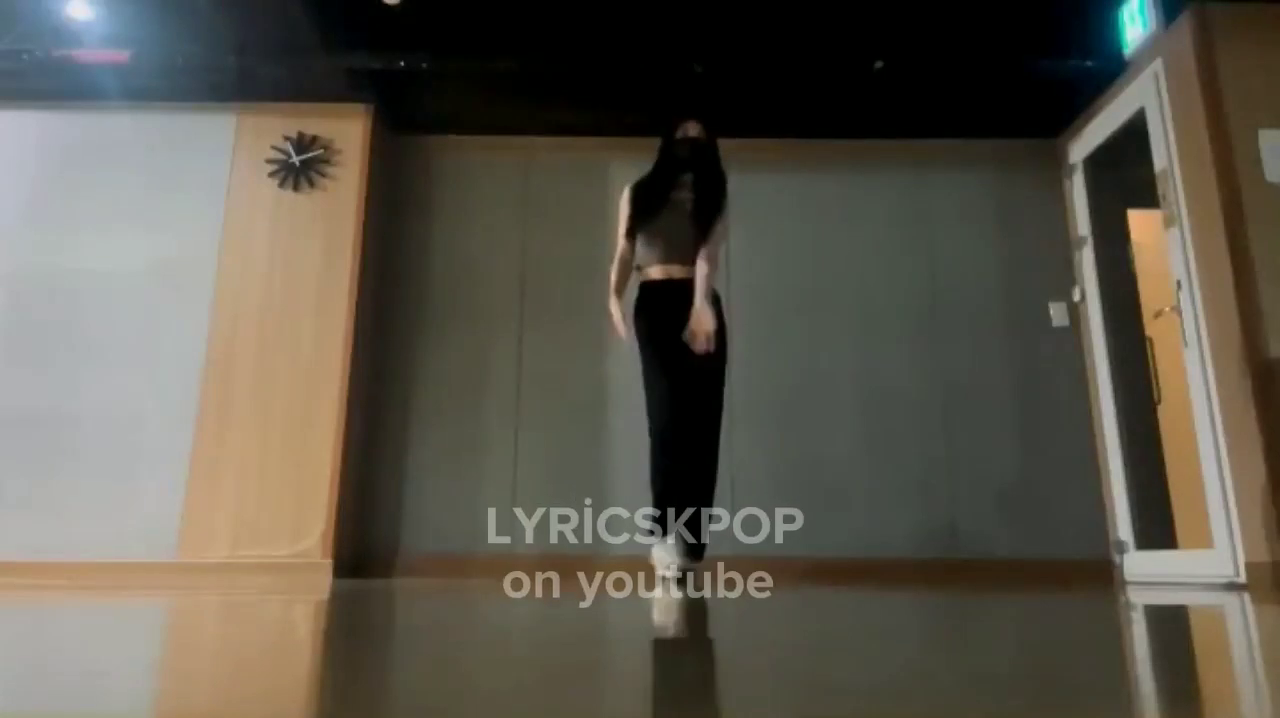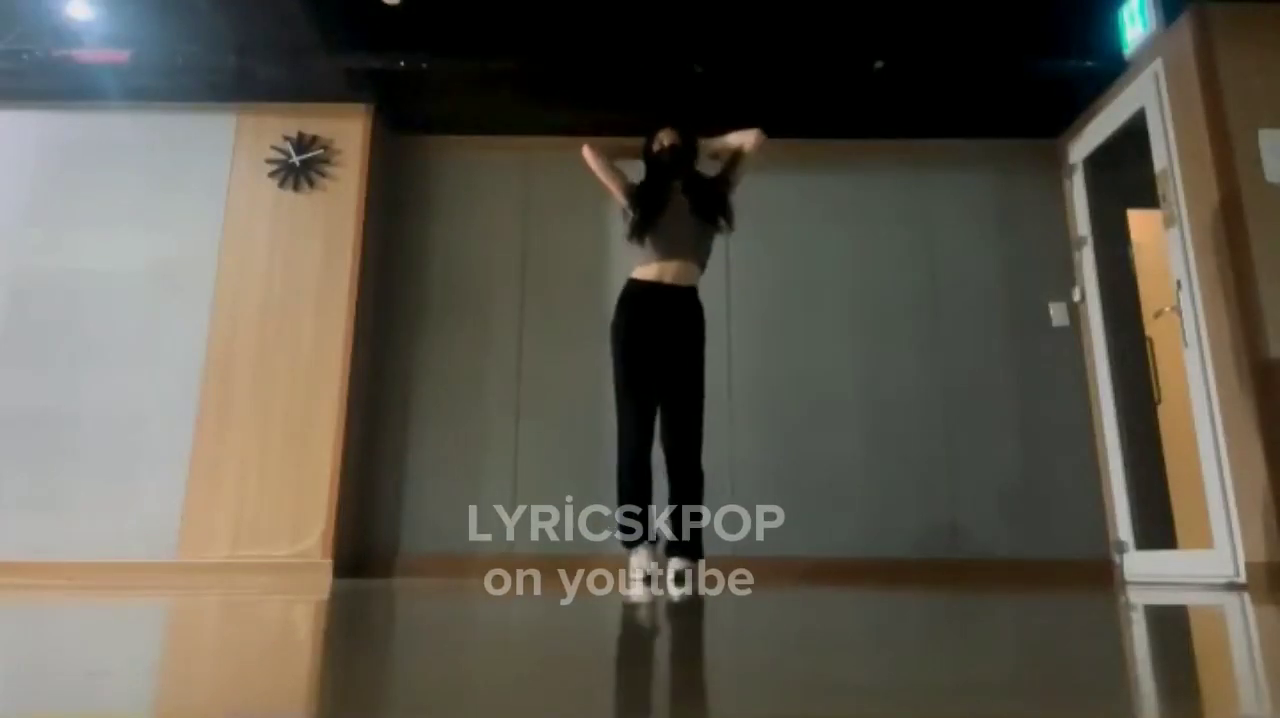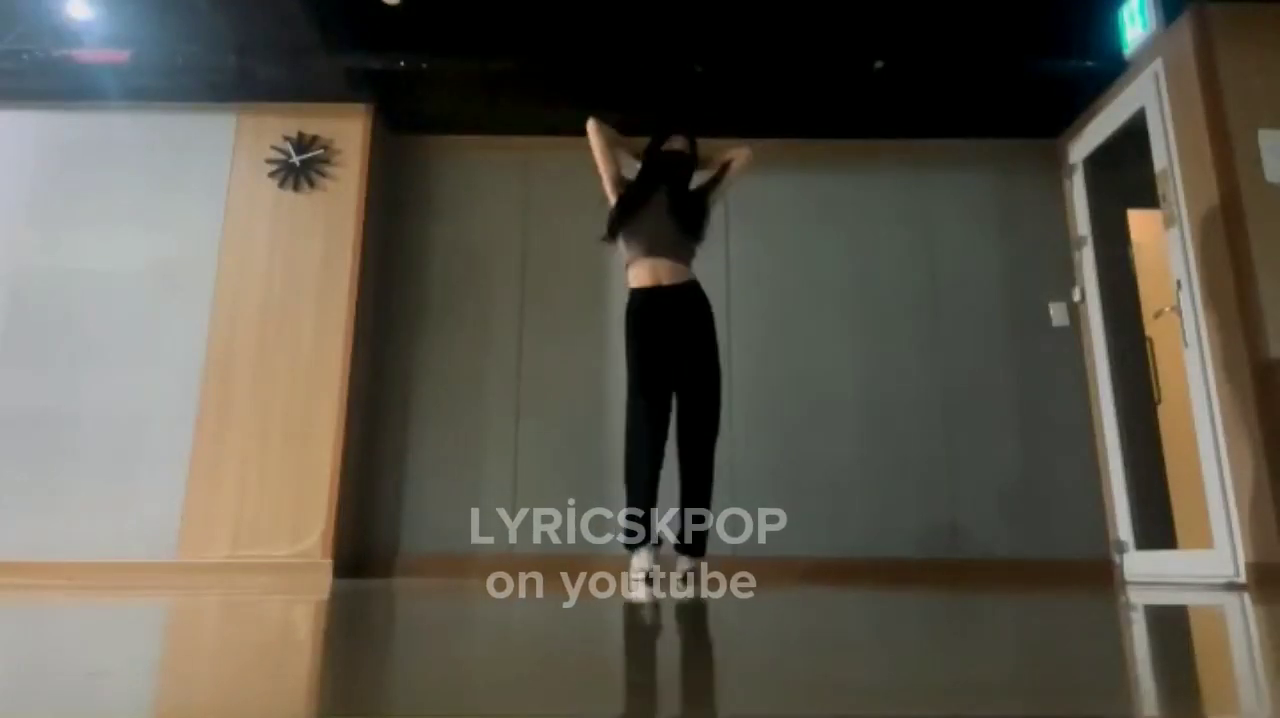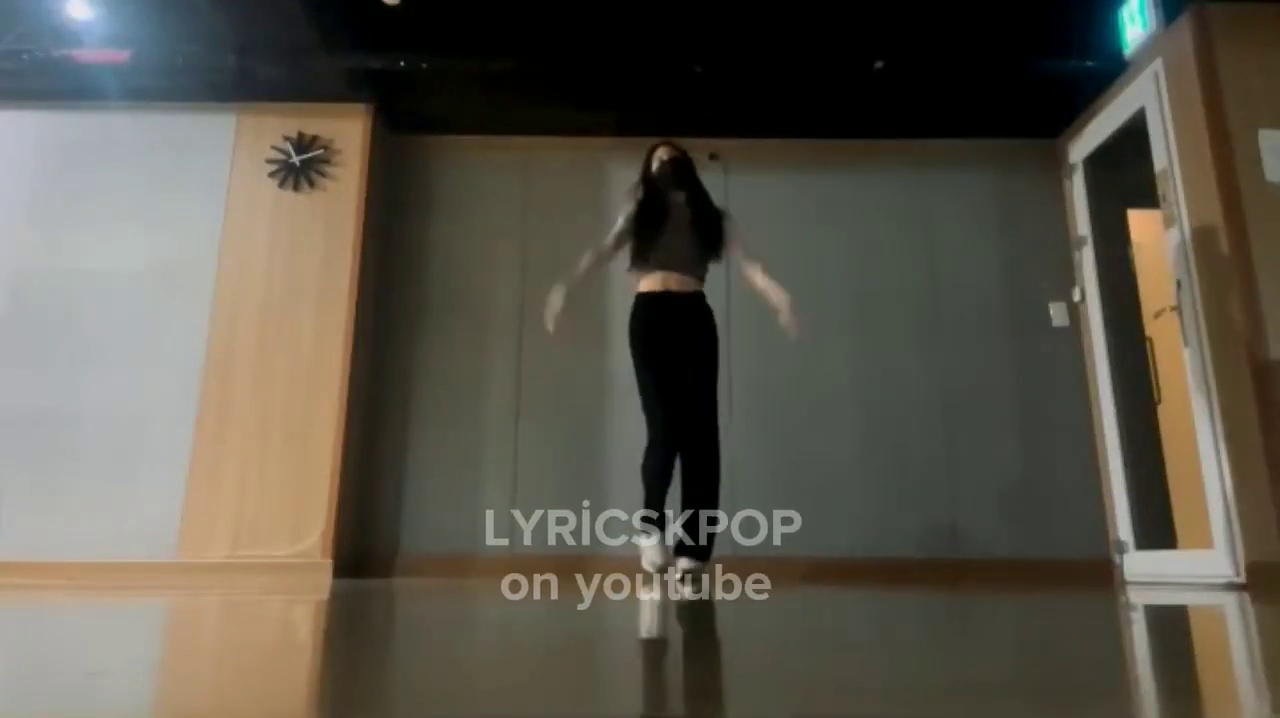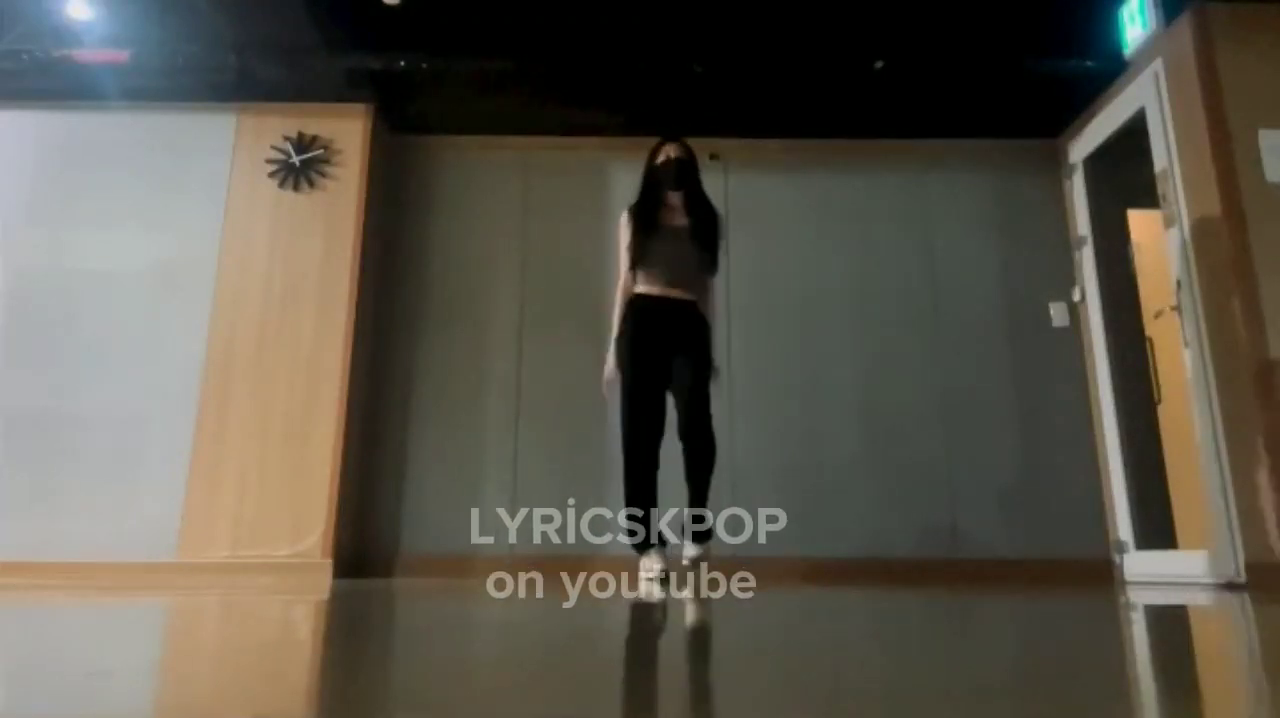
dt=0.5s
person 1, frame 1
left shoulder: (712, 200)
right shoulder: (639, 193)
left elbow: (708, 259)
right elbow: (623, 256)
left wrist: (704, 304)
right wrist: (614, 296)
left hip: (697, 306)
right hip: (655, 303)
left knee: (702, 420)
right knee: (668, 407)
left ankle: (687, 545)
right ankle: (667, 531)
person 1, frame 2
left shoulder: (711, 195)
right shoulder: (639, 197)
left elbow: (753, 139)
right elbow: (590, 150)
left wrist: (707, 146)
right wrist: (643, 152)
left hip: (684, 311)
right hip: (637, 304)
left knee: (683, 428)
right knee: (634, 426)
left ankle: (683, 551)
right ankle: (640, 547)
person 1, frame 3
left shoulder: (695, 202)
right shoulder: (625, 196)
left elbow: (741, 157)
right elbow: (595, 129)
left wrist: (700, 162)
right wrist: (638, 154)
left hip: (690, 309)
right hip: (644, 311)
left knee: (698, 428)
right knee: (646, 425)
left ankle: (689, 552)
right ankle: (642, 548)
person 1, frame 4
left shoulder: (709, 217)
right shoulder: (640, 214)
left elbow: (745, 261)
right elbow: (603, 250)
left wrist: (776, 294)
right wrist: (566, 286)
left hip: (695, 319)
right hip: (649, 315)
left knee: (701, 431)
right knee: (665, 423)
left ankle: (693, 551)
right ankle: (652, 525)
person 1, frame 5
left shoulder: (706, 219)
right shoulder: (634, 217)
left elbow: (707, 287)
right elbow: (626, 281)
left wrist: (711, 345)
right wrist: (613, 346)
left hip: (688, 325)
right hip: (643, 322)
left knee: (695, 421)
right knee: (641, 432)
left ankle: (696, 534)
right ankle: (649, 546)
